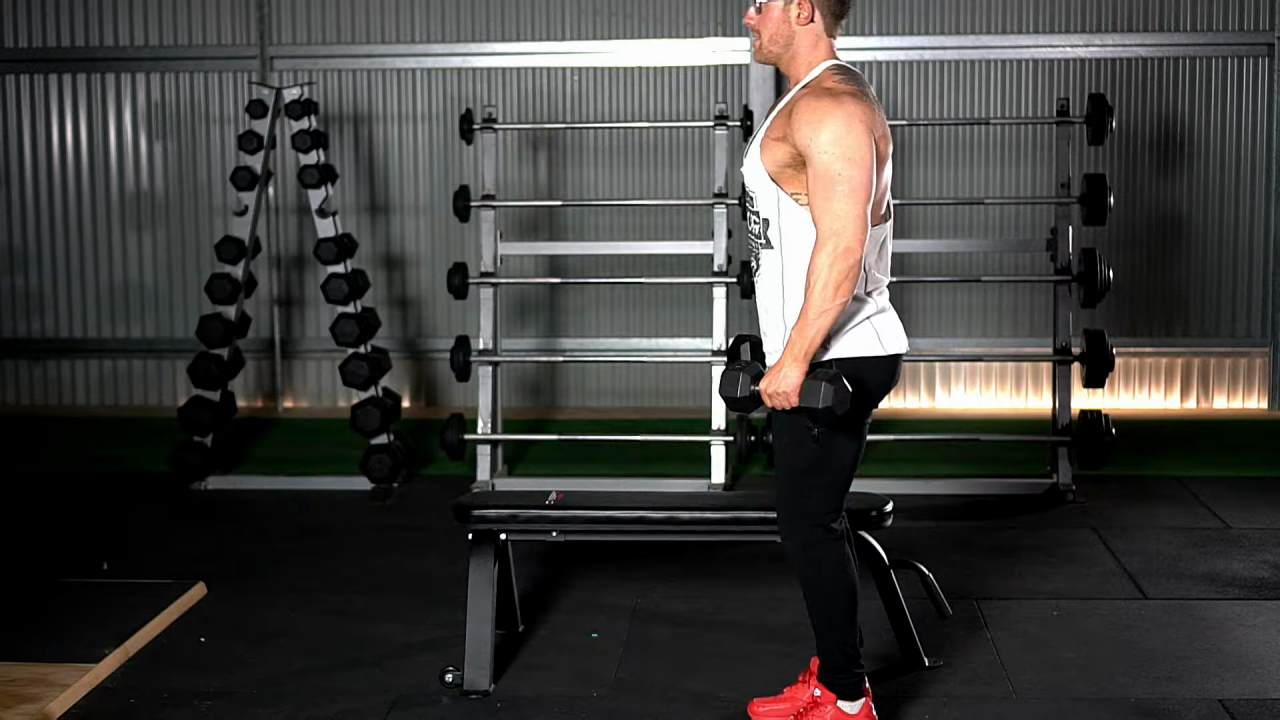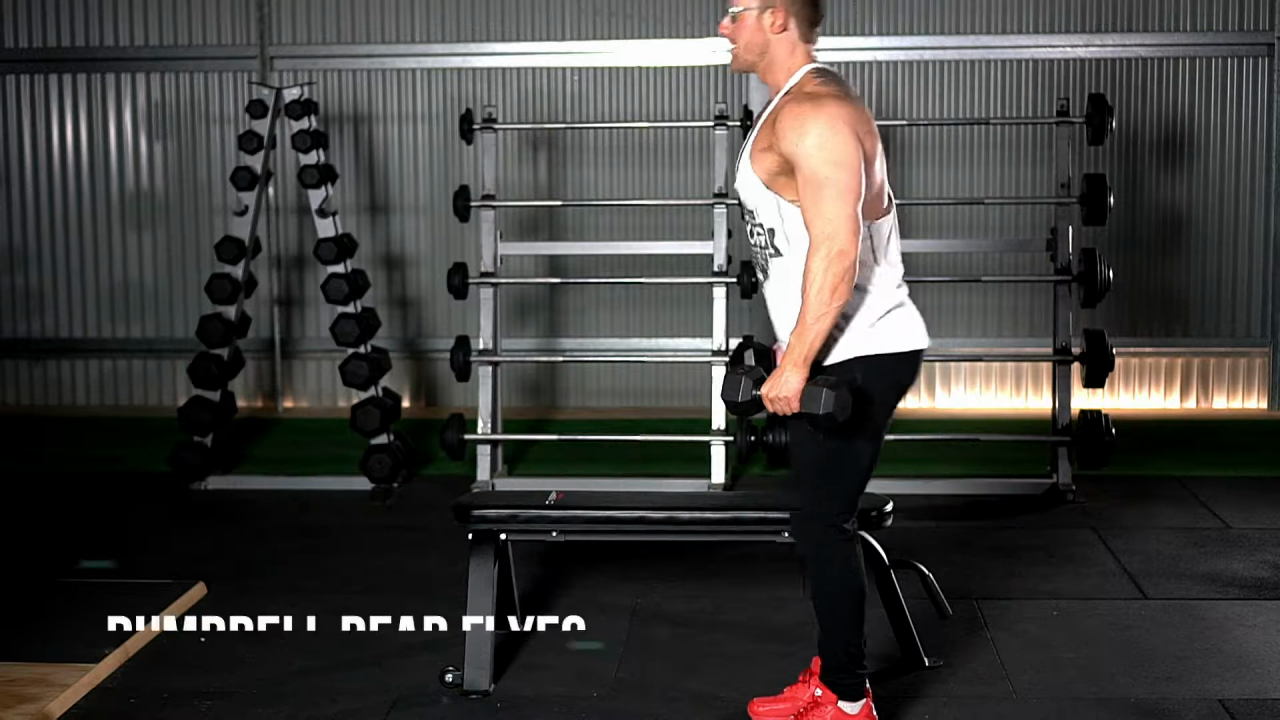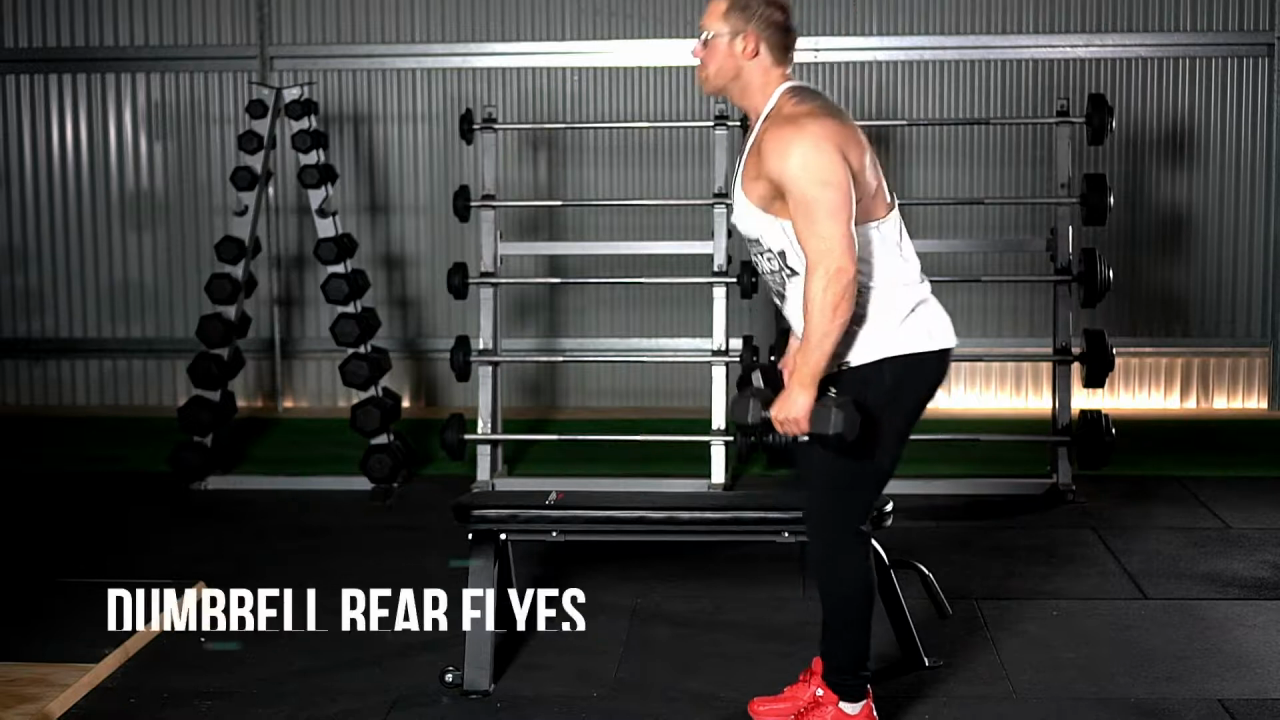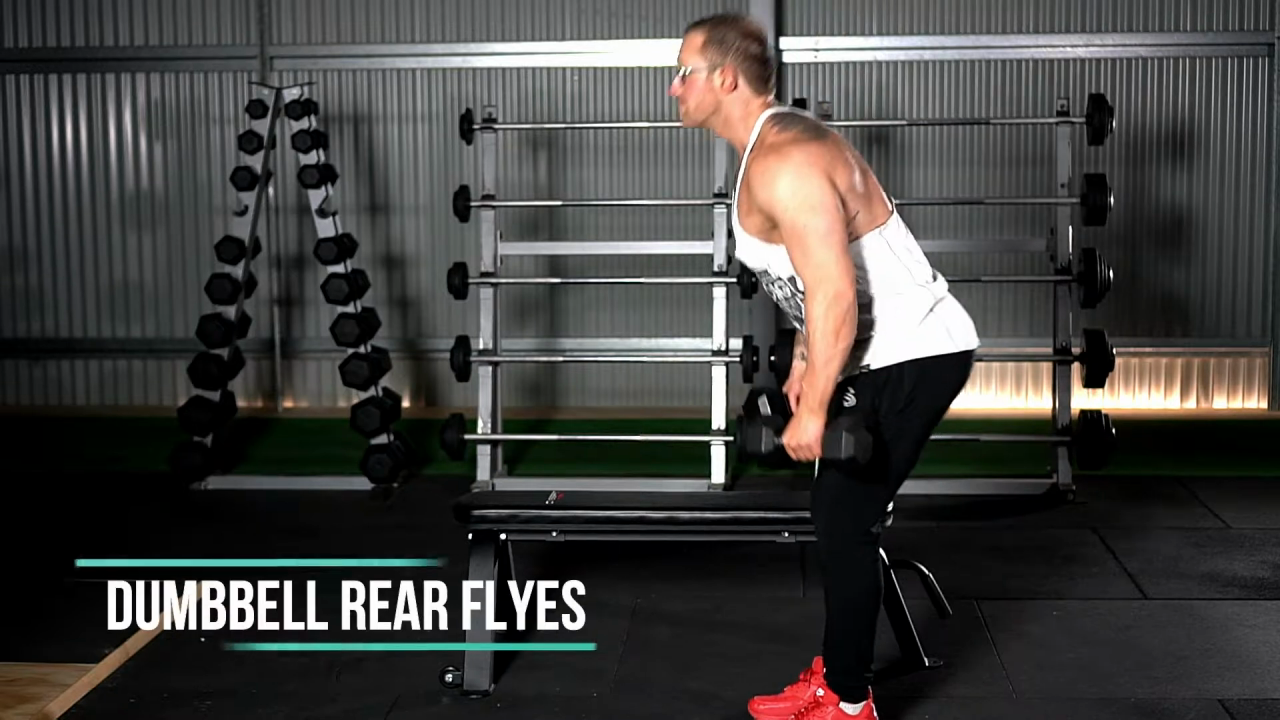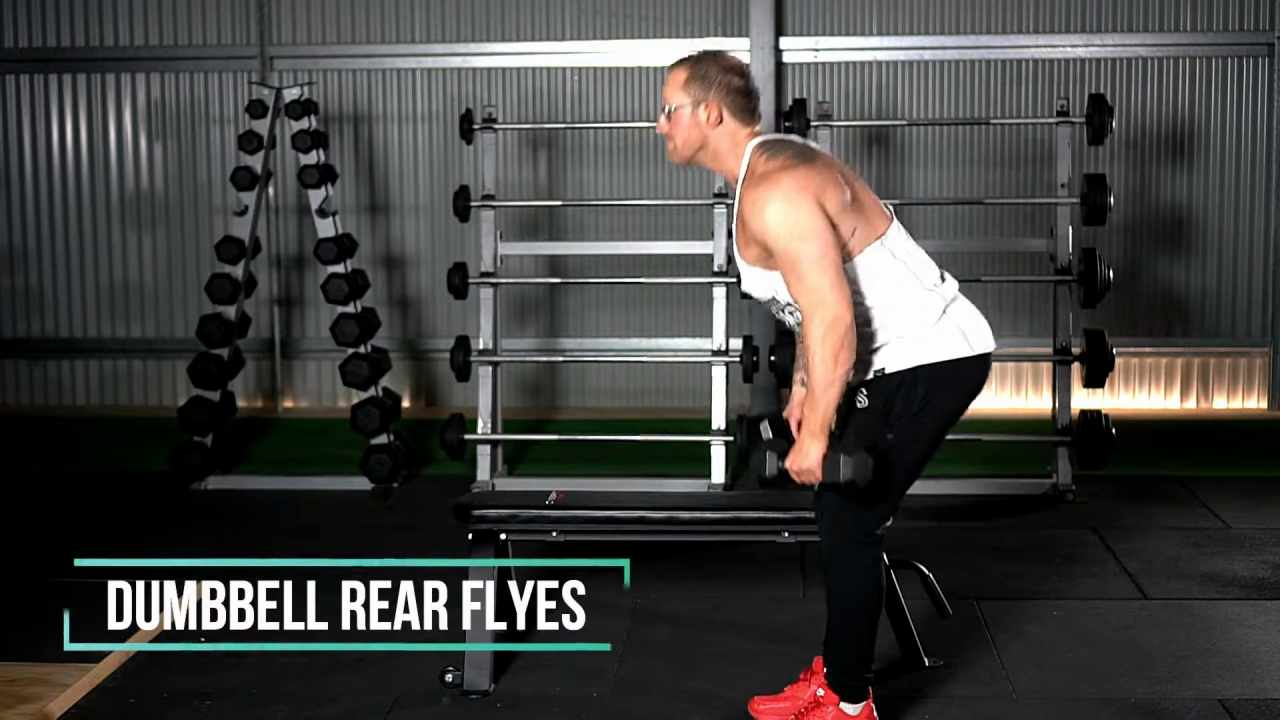
dt=0.2s
person 1, frame 1
left shoulder: (830, 108)
right shoulder: (818, 100)
left elbow: (843, 248)
left wrist: (794, 359)
left hip: (833, 359)
right hip: (825, 354)
left knee: (808, 524)
right knee: (811, 521)
person 1, frame 2
left shoulder: (813, 112)
right shoulder: (804, 104)
left elbow: (838, 252)
left wrist: (795, 364)
right wrist: (797, 354)
left hip: (854, 357)
right hip: (844, 351)
left knee: (821, 523)
right knee: (822, 519)
person 1, frame 3
left shoulder: (795, 133)
right shoulder: (786, 123)
left elbow: (836, 269)
left wrist: (802, 385)
right wrist: (799, 353)
left hip: (886, 356)
right hip: (873, 352)
left knee: (834, 525)
right knee: (830, 518)
person 1, frame 4
left shoulder: (782, 161)
right shoulder: (779, 145)
left elbow: (835, 294)
left wrist: (812, 410)
right wrist: (802, 368)
left hip: (911, 357)
right hip: (897, 351)
left knee: (845, 523)
right knee: (839, 517)
person 1, frame 5
left shoulder: (773, 190)
right shoulder: (773, 169)
left elbow: (833, 318)
left wrist: (813, 436)
right wrist: (803, 389)
left hip: (928, 360)
right hip: (915, 353)
left knee: (848, 523)
right knee: (842, 515)
